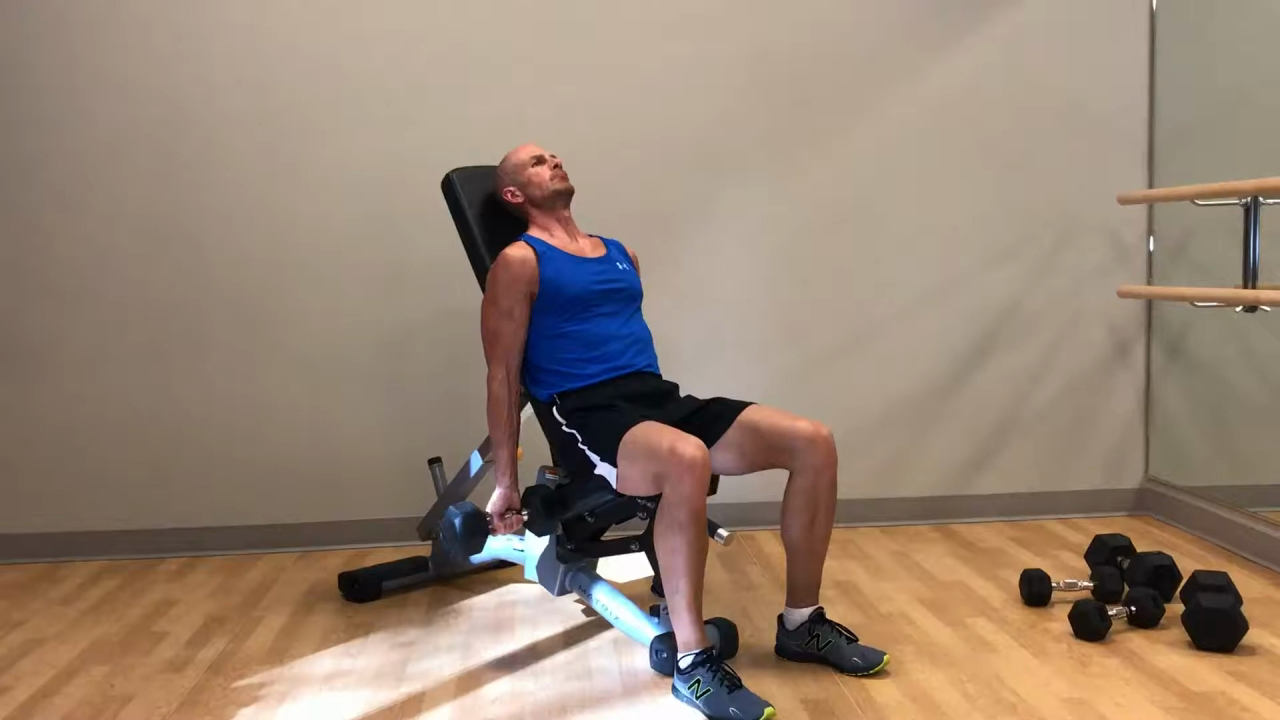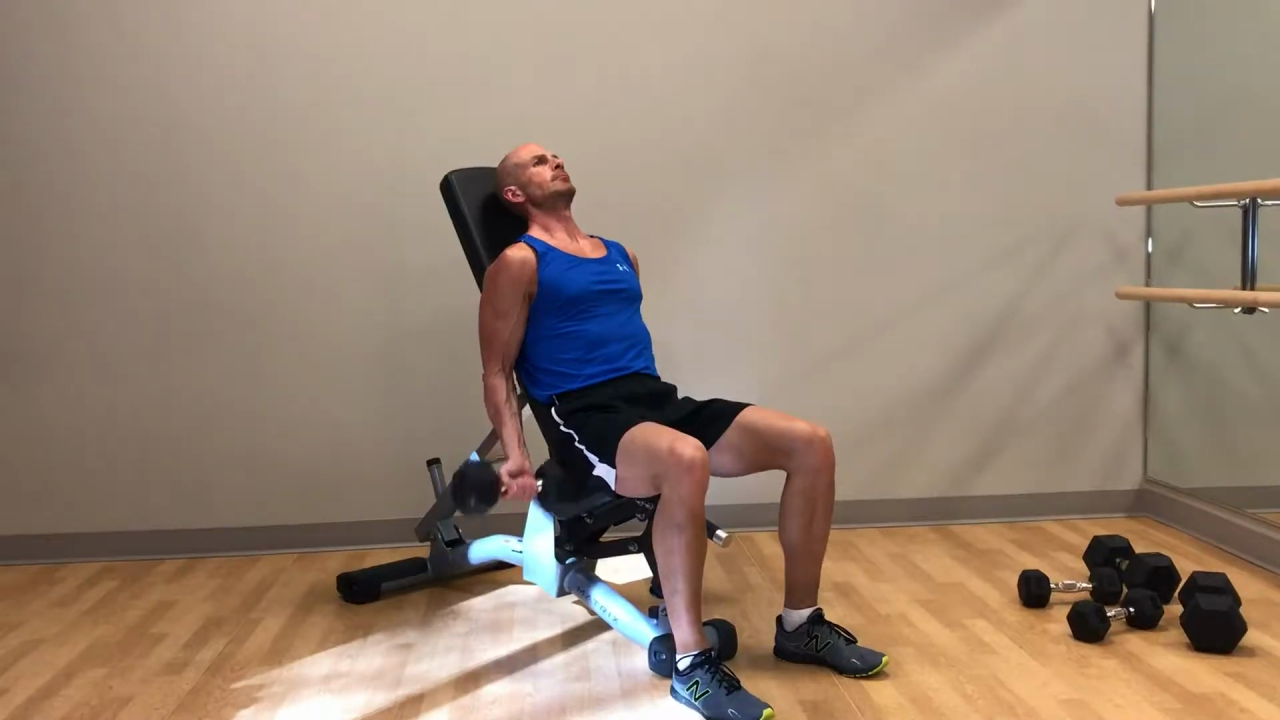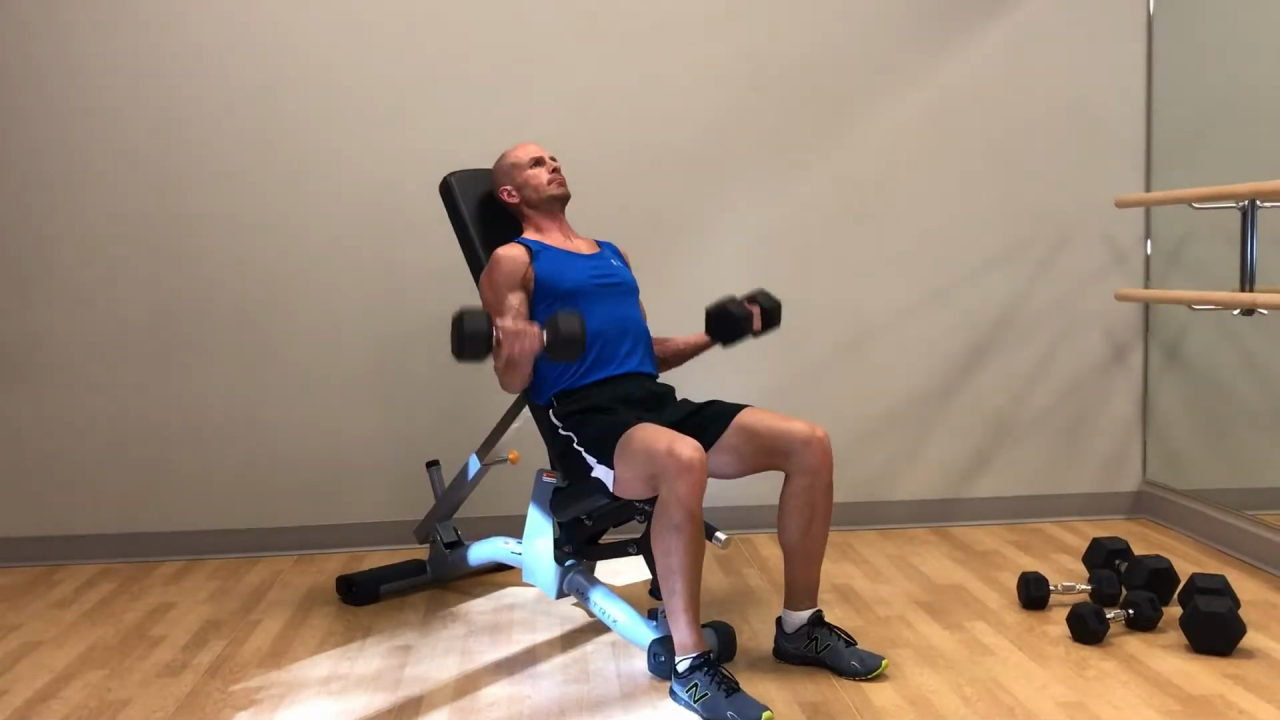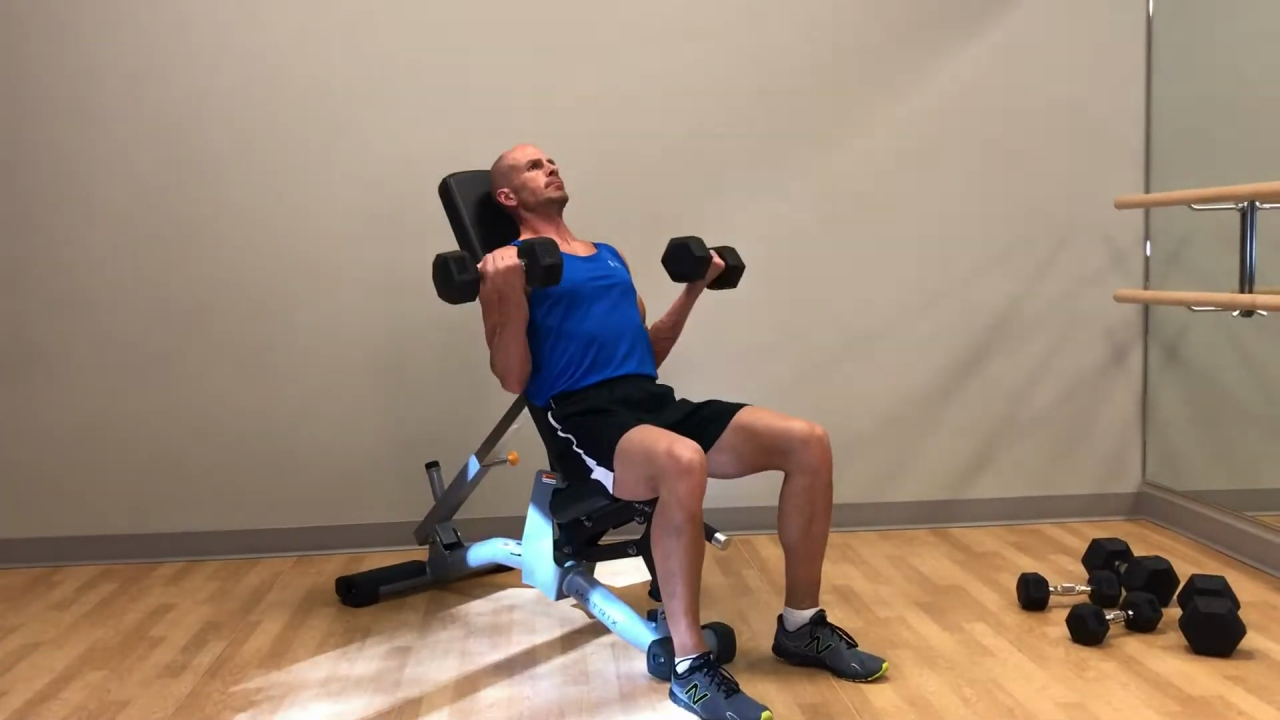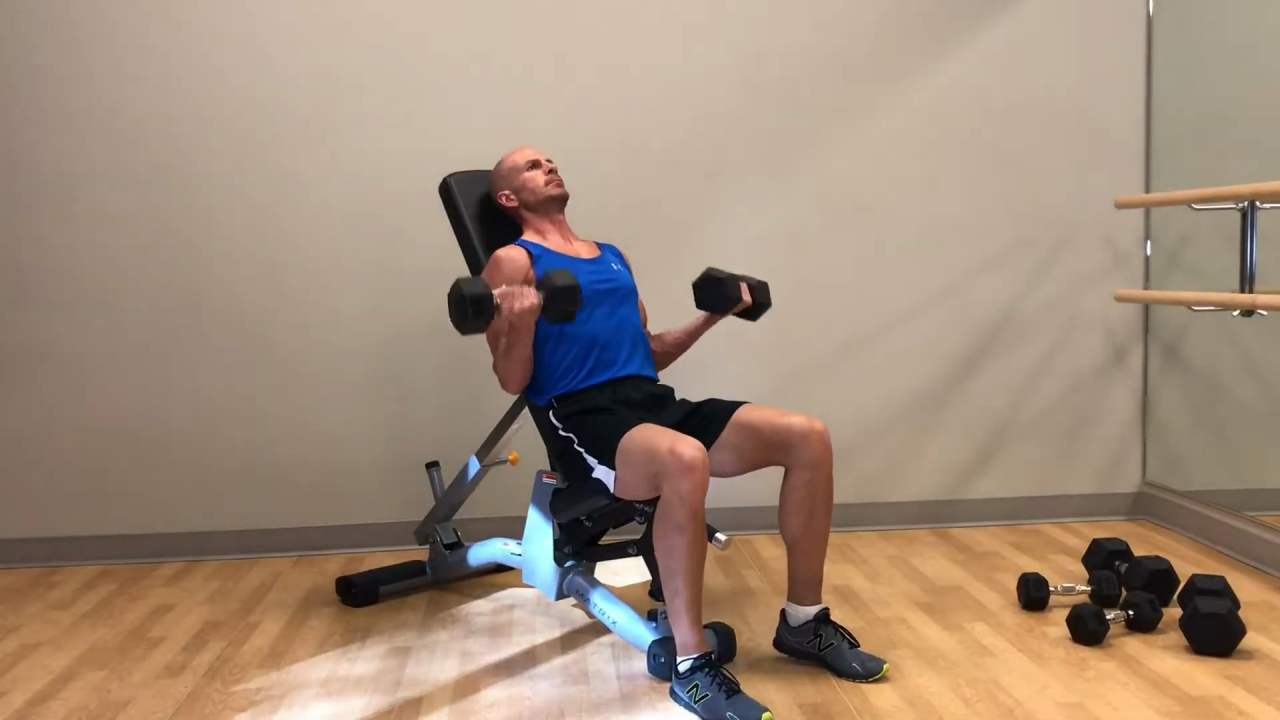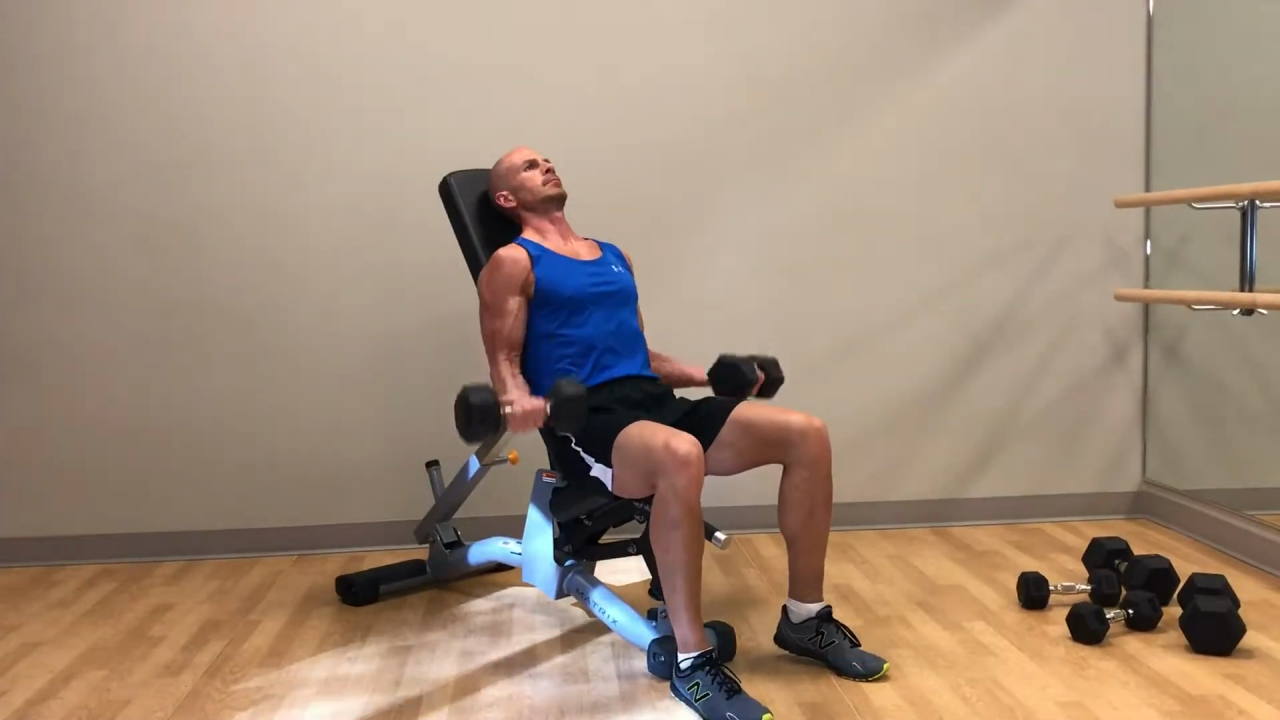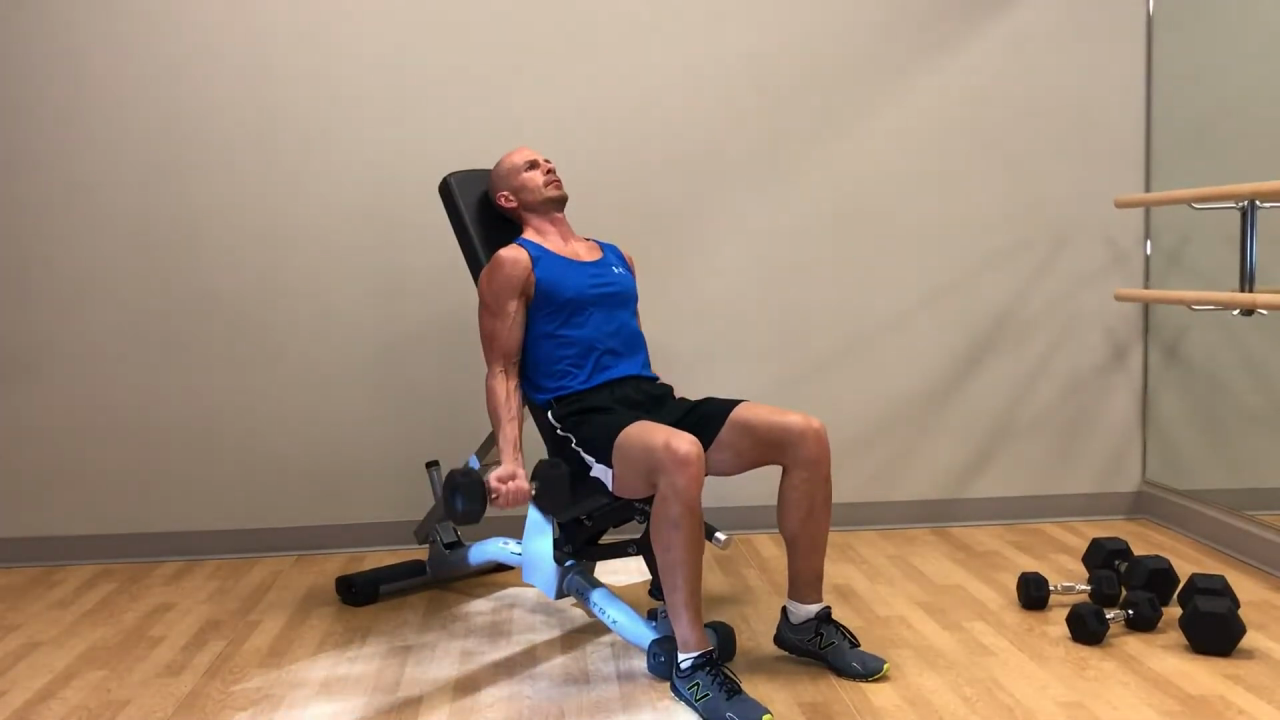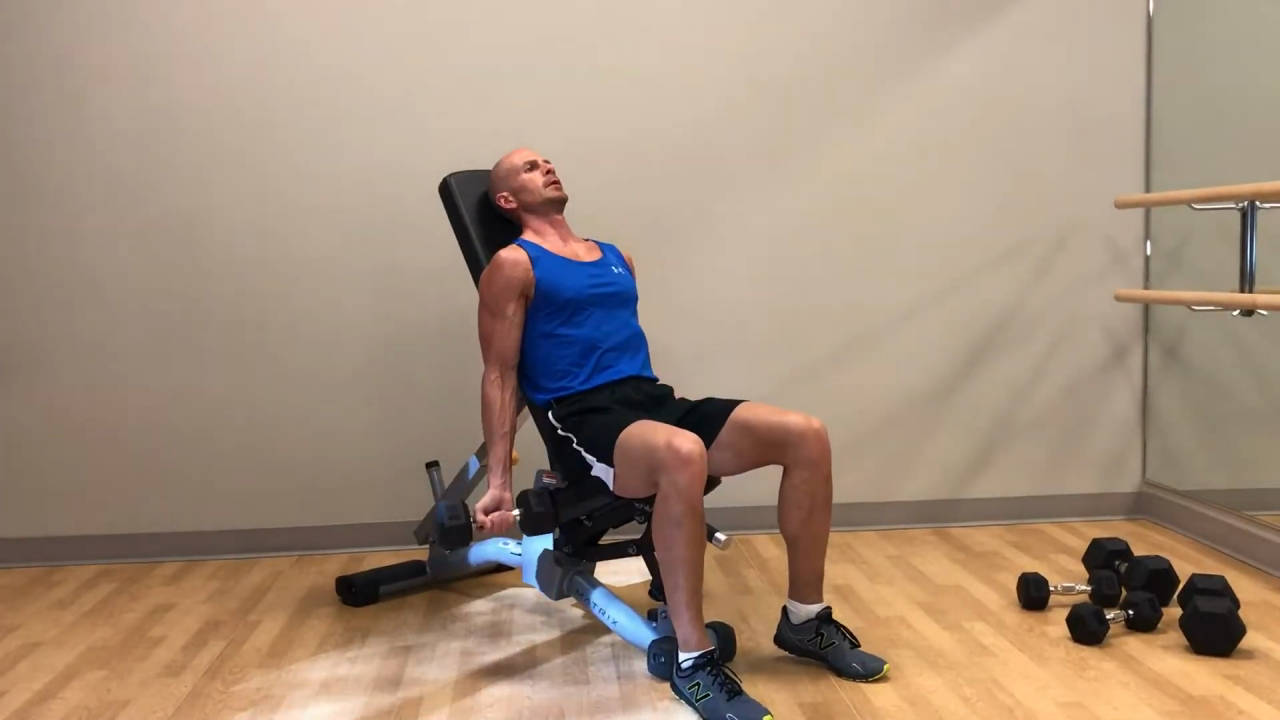
dt=0.4s
person 1, frame 1
left shoulder: (620, 254)
right shoulder: (519, 262)
right elbow: (503, 376)
right wrist: (506, 483)
left hip: (658, 396)
right hip: (589, 414)
left knee: (812, 443)
right knee: (686, 460)
left ankle: (801, 624)
right ankle: (693, 662)
person 1, frame 2
left shoulder: (620, 255)
right shoulder: (518, 263)
right elbow: (497, 370)
right wrist: (516, 454)
left hip: (657, 397)
right hip: (588, 416)
left knee: (810, 444)
right knee: (685, 461)
left ankle: (800, 625)
right ankle: (691, 663)
person 1, frame 3
left shoulder: (613, 254)
right shoulder: (513, 260)
right elbow: (509, 374)
left wrist: (715, 336)
right wrist: (517, 348)
left hip: (655, 400)
right hip: (586, 417)
left knee: (809, 444)
right knee: (683, 461)
left ankle: (800, 626)
right ankle: (691, 665)
person 1, frame 4
left shoulder: (610, 256)
right shoulder: (509, 261)
right elbow: (514, 379)
left wrist: (691, 290)
right wrist: (508, 294)
left hip: (654, 401)
right hip: (585, 418)
left knee: (807, 442)
right knee: (682, 463)
left ankle: (801, 624)
right ankle: (690, 666)
person 1, frame 5
left shoulder: (613, 256)
right shoulder: (512, 261)
right elbow: (513, 381)
left wrist: (709, 316)
right wrist: (521, 321)
left hip: (654, 401)
right hip: (585, 419)
left knee: (808, 437)
right knee: (684, 461)
left ankle: (804, 621)
right ankle: (691, 666)
person 1, frame 6
left shoulder: (615, 256)
right shoulder: (512, 263)
right elbow: (505, 364)
left wrist: (709, 374)
right wrist: (519, 401)
left hip: (653, 400)
right hip: (586, 419)
left knee: (806, 434)
right knee: (679, 455)
left ankle: (805, 618)
right ankle: (692, 662)
person 1, frame 7
left shoulder: (616, 257)
right shoulder: (513, 264)
right elbow: (503, 371)
left wrist: (691, 410)
right wrist: (510, 460)
left hip: (651, 398)
right hip: (584, 418)
left knee: (805, 436)
right knee: (679, 455)
left ankle: (804, 618)
right ankle: (693, 662)
person 1, frame 8
left shoulder: (616, 257)
right shoulder: (513, 265)
right elbow: (500, 377)
right wrist: (499, 483)
left hip: (653, 398)
right hip: (585, 419)
left knee: (806, 435)
right knee: (681, 453)
left ankle: (805, 619)
right ankle: (693, 661)
